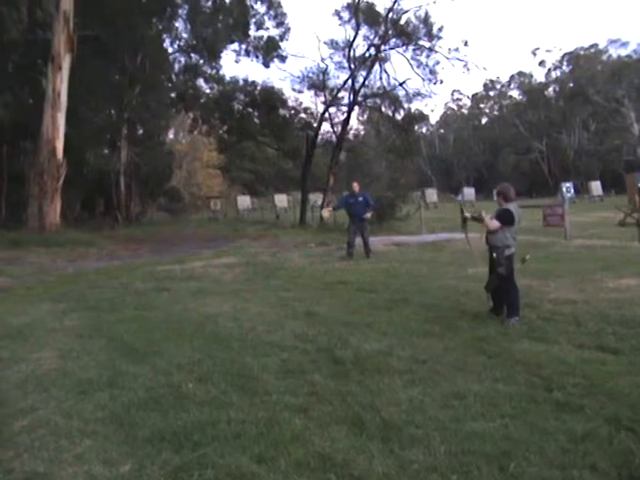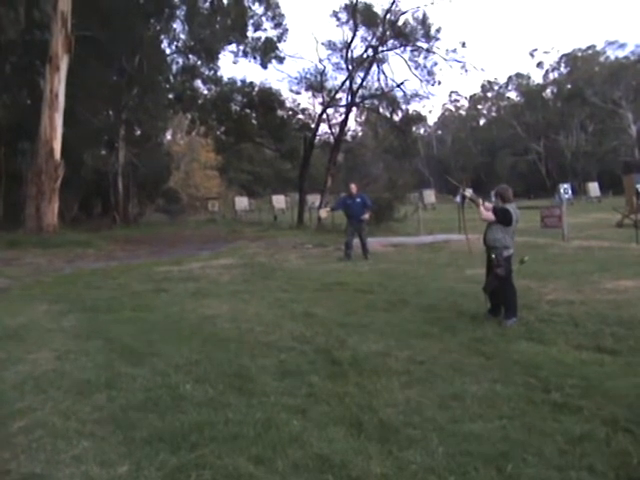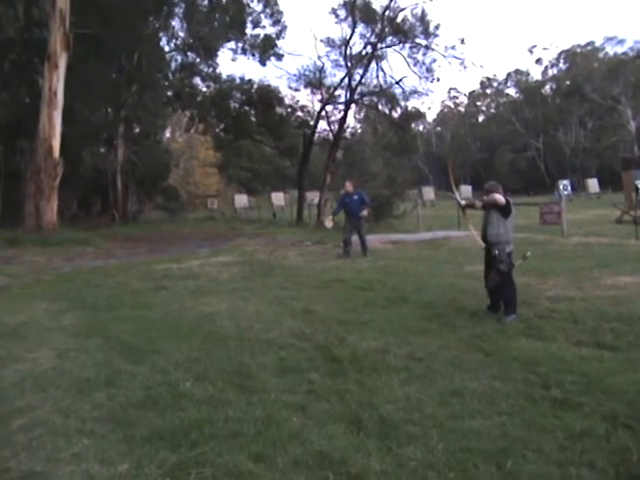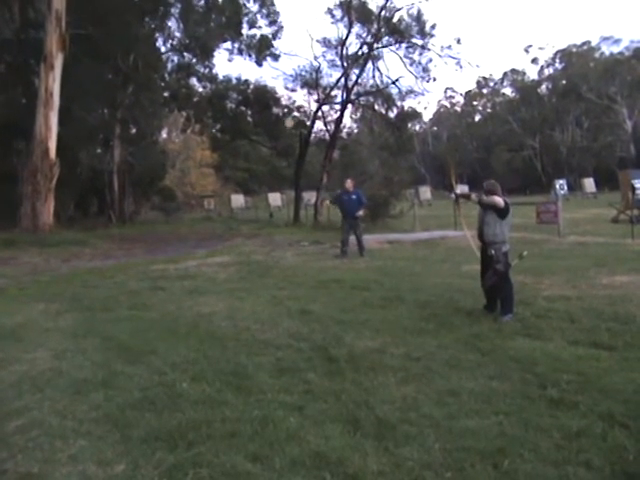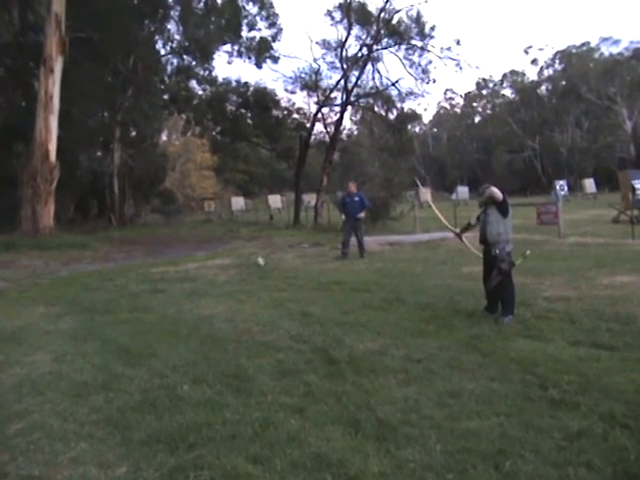
dt=1s
person 1, frame 1
left shoulder: (507, 211)
right shoulder: (505, 210)
left elbow: (491, 225)
right elbow: (492, 221)
left wrist: (484, 218)
left hip: (504, 252)
right hip: (497, 251)
left knee: (507, 282)
right knee: (495, 281)
left ankle: (513, 314)
right ankle: (497, 309)
person 1, frame 2
left shoulder: (506, 211)
right shoulder: (503, 209)
left elbow: (485, 216)
right elbow: (488, 206)
left wrist: (480, 206)
left hip: (502, 253)
right hip: (495, 252)
left knee: (505, 284)
right knee: (493, 282)
left ankle: (511, 315)
right ankle: (495, 310)
person 1, frame 3
left shoulder: (505, 204)
right shoulder: (491, 205)
left elbow: (496, 197)
right elbow: (479, 205)
left wrist: (487, 200)
right wrist: (466, 204)
left hip: (502, 249)
right hip: (491, 248)
left knee: (505, 280)
right knee: (490, 279)
left ankle: (510, 312)
right ankle: (494, 307)
person 1, frame 4
left shoulder: (502, 205)
right shoulder: (487, 202)
left elbow: (496, 200)
right elbow: (474, 197)
left wrist: (484, 200)
right wrist: (461, 194)
left hip: (498, 248)
right hip: (486, 247)
left knee: (502, 280)
right knee: (486, 279)
left ankle: (507, 312)
right ankle: (491, 306)
person 1, frame 5
left shoulder: (501, 204)
right shoulder: (487, 209)
left elbow: (493, 191)
right elbow: (476, 221)
left wrist: (483, 200)
right wrist: (462, 230)
left hip: (501, 249)
right hip: (489, 249)
left knee: (504, 280)
right knee: (488, 280)
left ankle: (508, 313)
right ankle: (492, 307)
